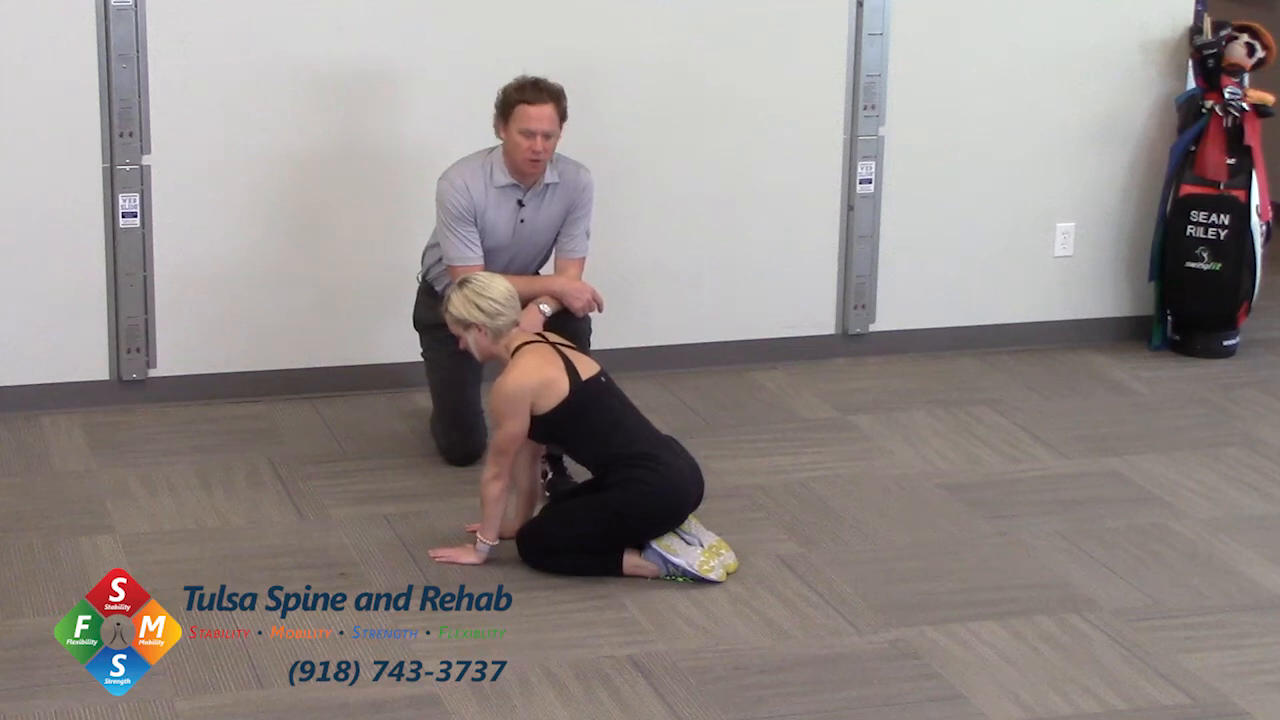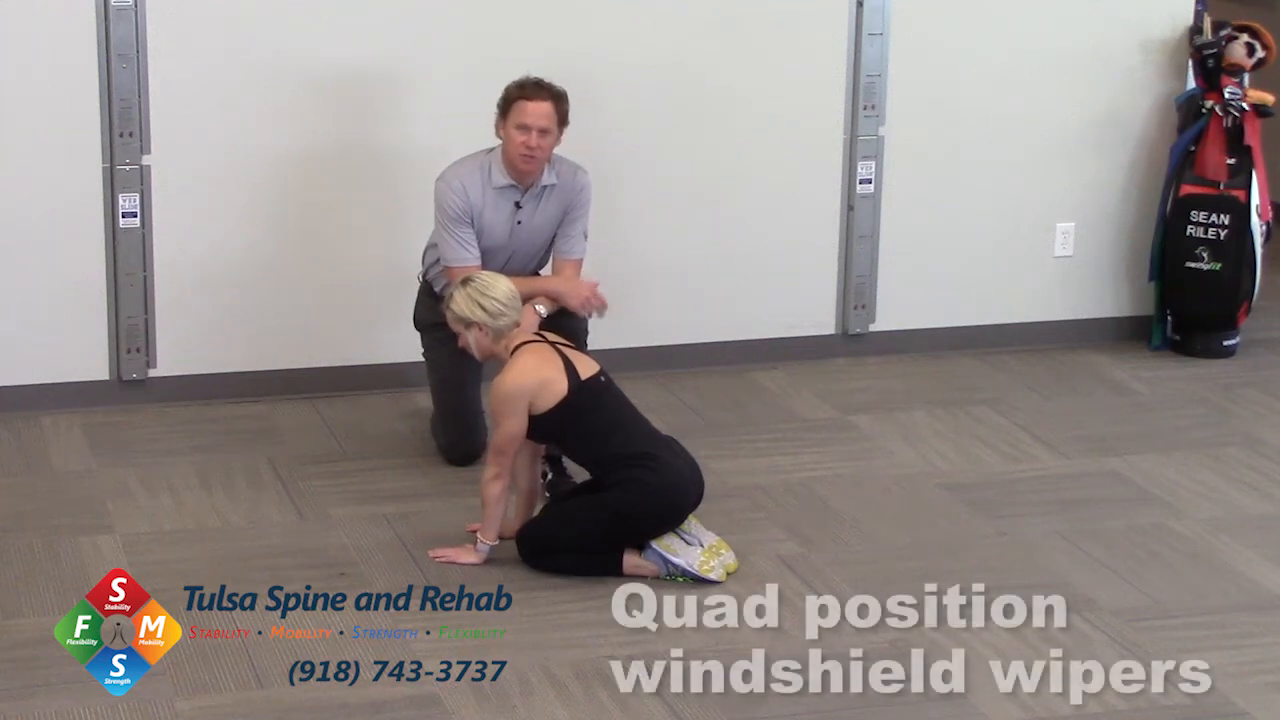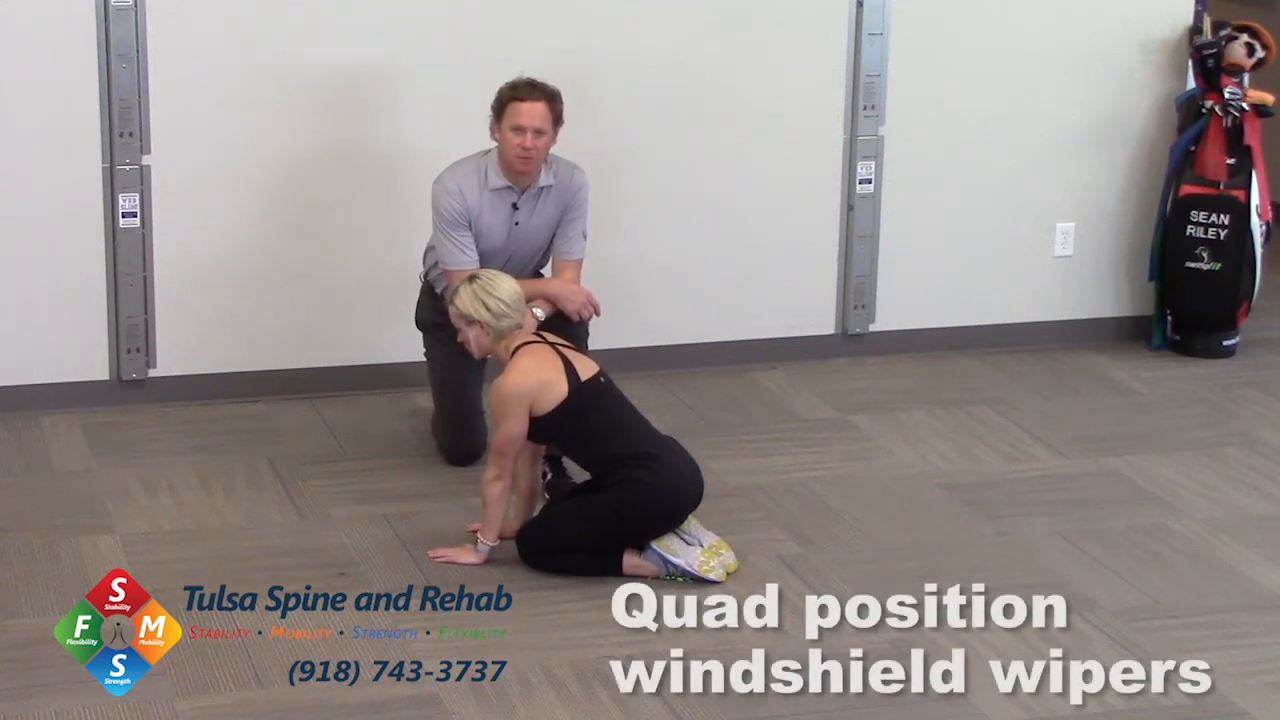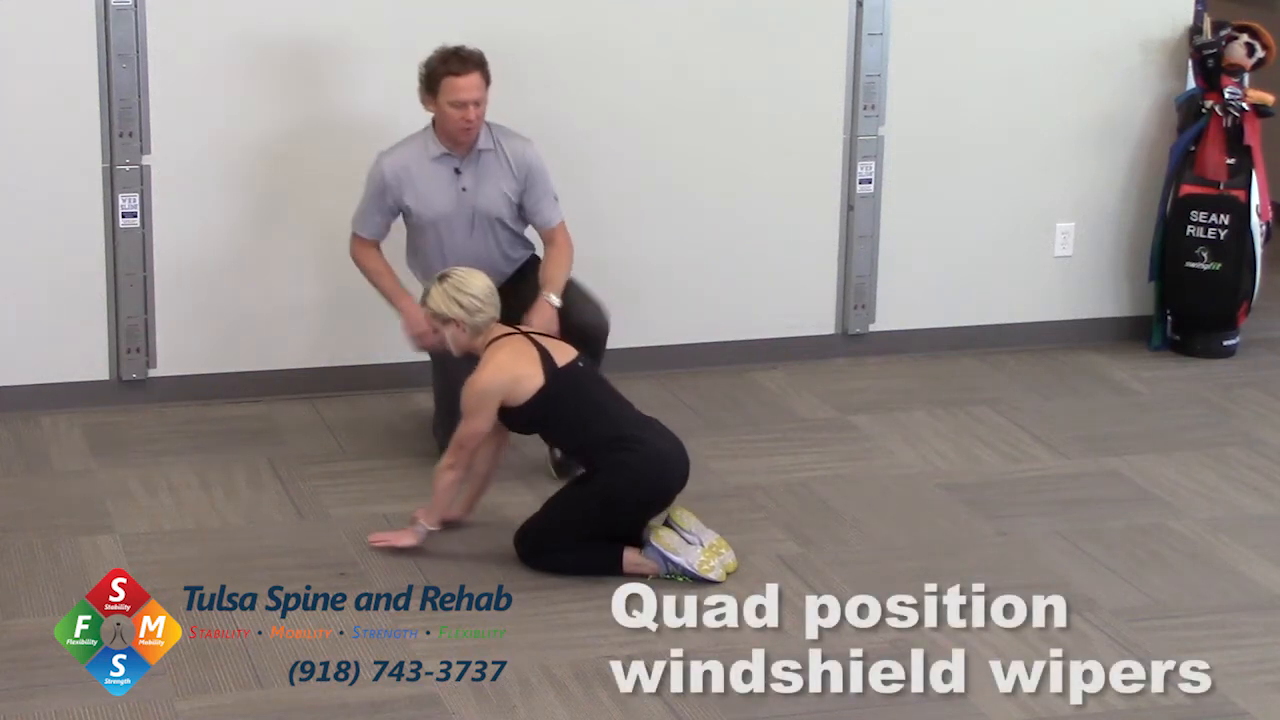
dt=1s
person 1, frame 1
left shoulder: (577, 181)
right shoulder: (460, 183)
left elbow: (570, 276)
left wrist: (540, 309)
right wrist: (553, 285)
left hip: (523, 292)
left knee: (573, 325)
right knee: (462, 446)
left ankle: (549, 451)
right ankle: (453, 398)
person 1, frame 2
left shoulder: (574, 182)
right shoulder: (458, 183)
left elbow: (567, 276)
left wrist: (534, 311)
right wrist: (552, 286)
left hip: (523, 292)
left knee: (570, 326)
right knee: (462, 447)
left ankle: (548, 451)
right ankle: (452, 397)
person 1, frame 3
left shoulder: (571, 182)
right shoulder: (455, 186)
left elbow: (567, 277)
left wrist: (534, 315)
right wrist: (547, 288)
left hip: (524, 293)
left knee: (570, 325)
right knee: (462, 448)
left ankle: (550, 451)
right ankle: (455, 396)
person 1, frame 4
left shoulder: (519, 154)
right shoulder: (395, 168)
left elbow: (557, 239)
right elbow: (362, 246)
left wrist: (549, 300)
right wrist: (407, 307)
left hip: (517, 281)
left knee: (589, 324)
person 2, frame 1
left shoulder: (514, 382)
right shoulder: (548, 344)
left elbow: (498, 473)
right elbow: (528, 451)
left wrist: (481, 546)
right wrist: (519, 521)
left hip: (654, 490)
right hip: (675, 471)
left knee: (535, 543)
right knee: (558, 512)
left ankle: (661, 559)
right ankle: (664, 527)
person 2, frame 2
left shoulder: (512, 381)
right shoulder: (546, 344)
left elbow: (498, 472)
right elbow: (528, 450)
left wrist: (482, 546)
right wrist: (520, 521)
left hip: (653, 490)
right hip: (674, 472)
left knee: (535, 543)
right knee: (558, 511)
left ankle: (661, 559)
right ankle: (665, 529)
person 2, frame 3
left shoulder: (513, 383)
right shoulder: (545, 345)
left elbow: (499, 473)
right elbow: (528, 452)
left wrist: (482, 546)
right wrist: (520, 520)
left hip: (654, 490)
right hip: (674, 472)
left knee: (535, 544)
right knee: (557, 512)
left ankle: (661, 559)
right ankle: (667, 530)
person 2, frame 4
left shoulder: (488, 378)
right shoulder: (526, 340)
left elbow: (455, 464)
right elbow: (491, 442)
left wrist: (421, 528)
right wrist: (462, 508)
left hip: (641, 472)
right hip: (662, 455)
left knee: (534, 544)
right knee: (558, 520)
left ankle: (658, 558)
right ankle: (661, 530)
